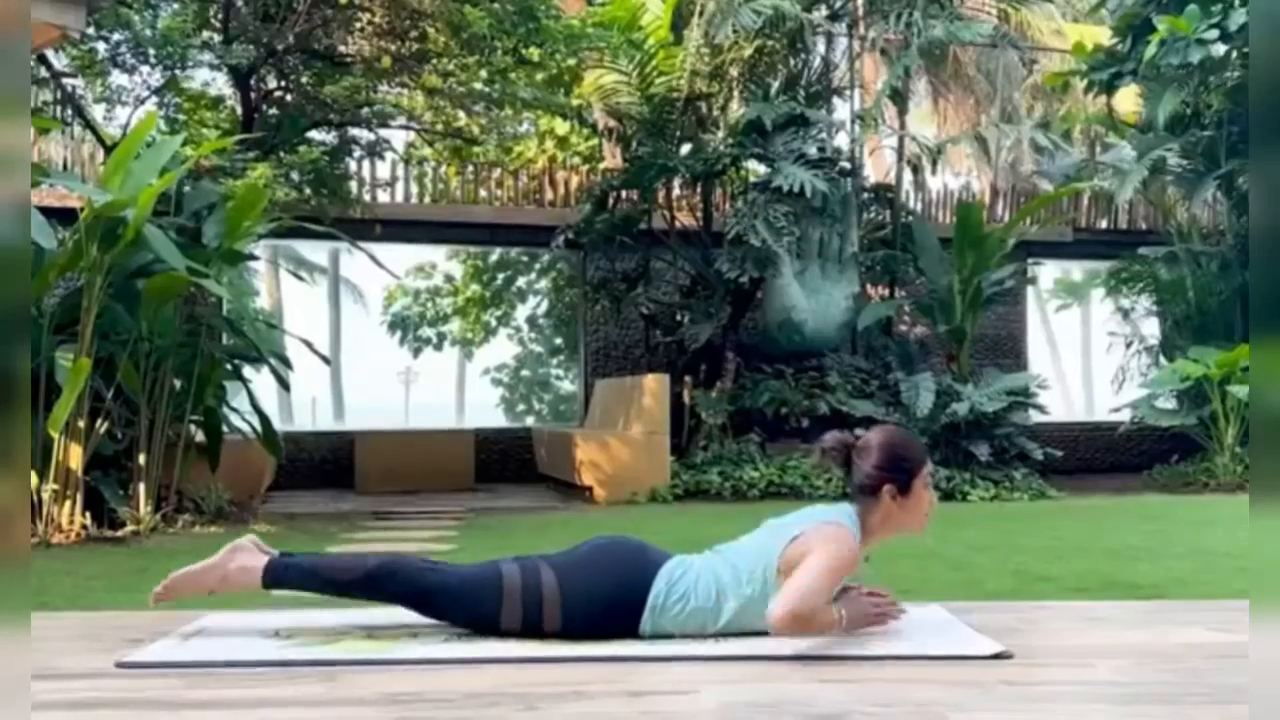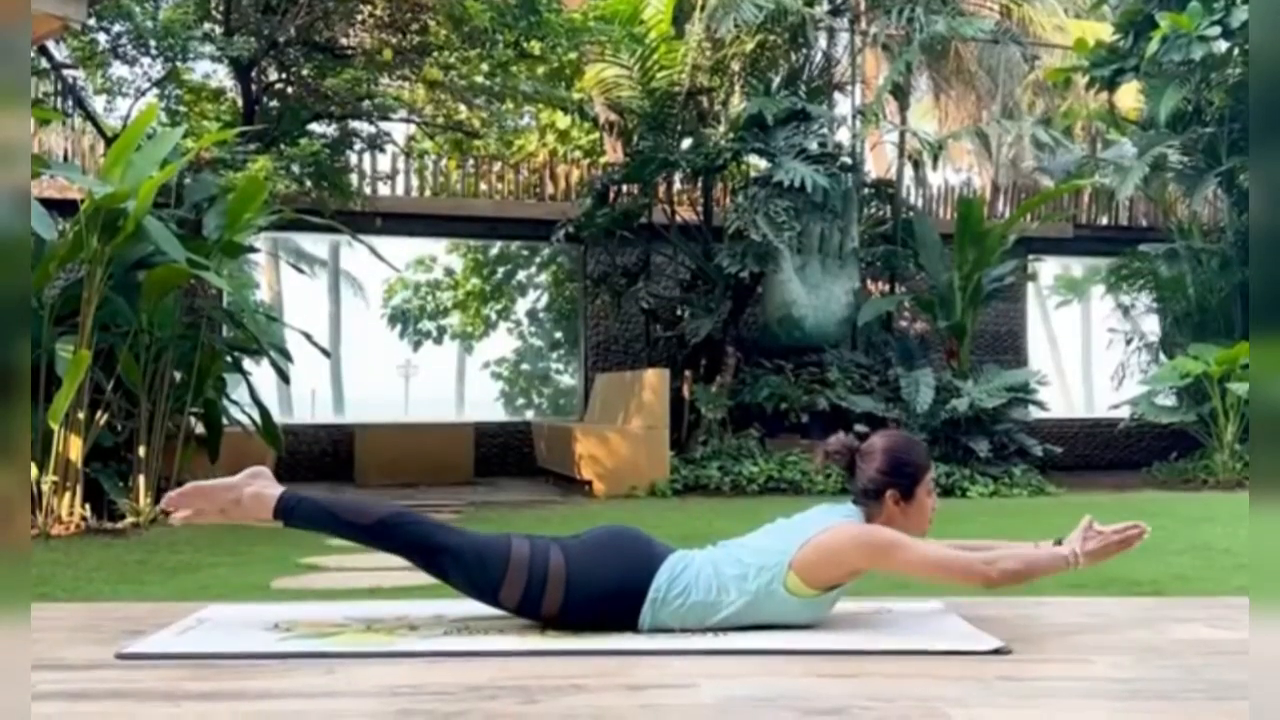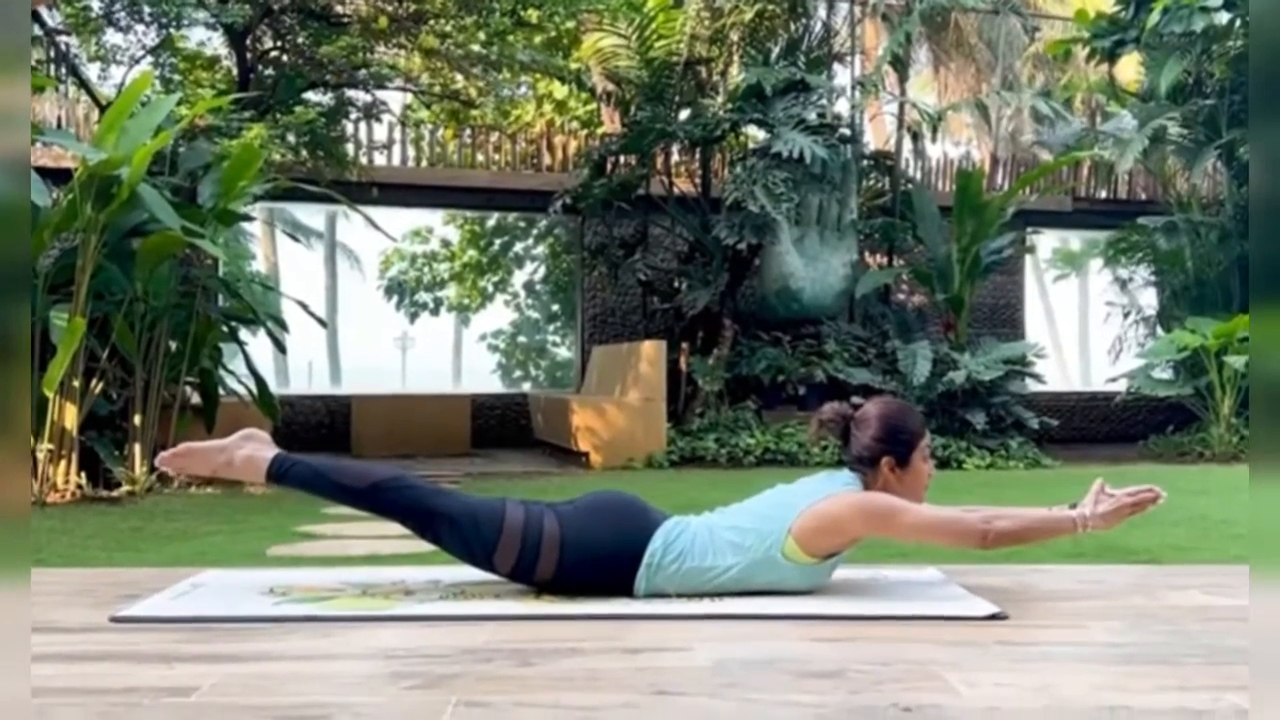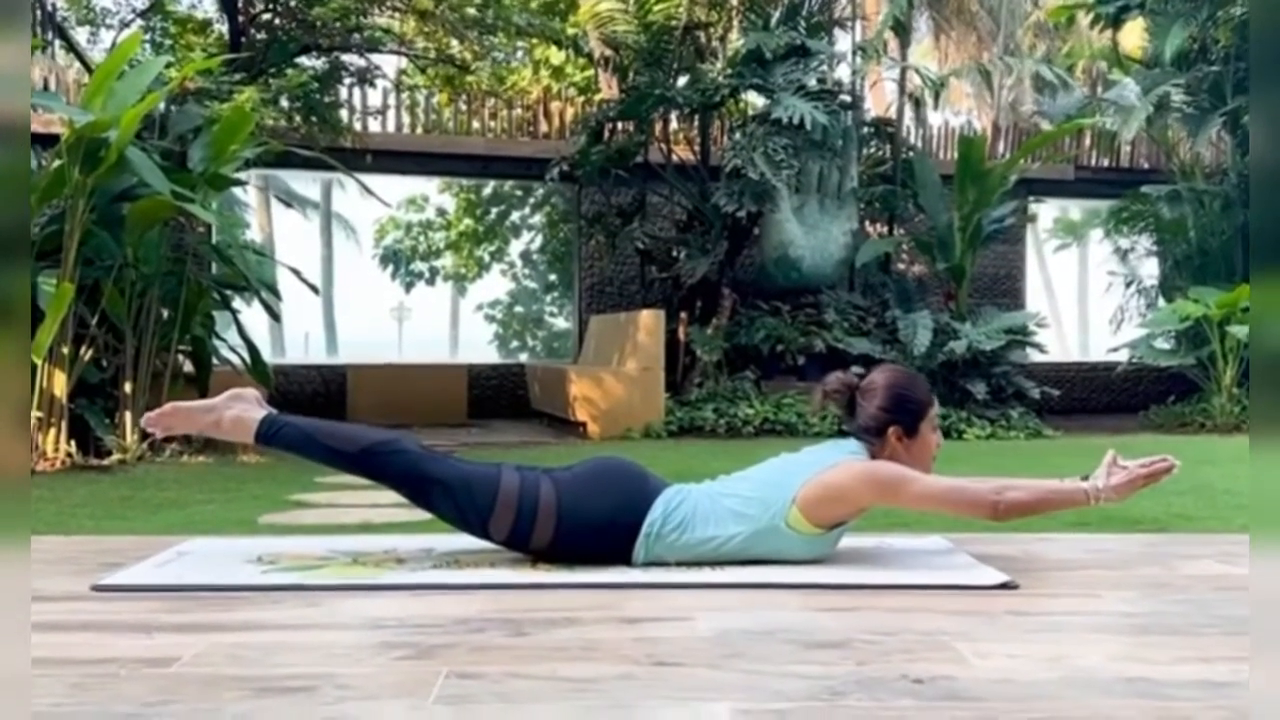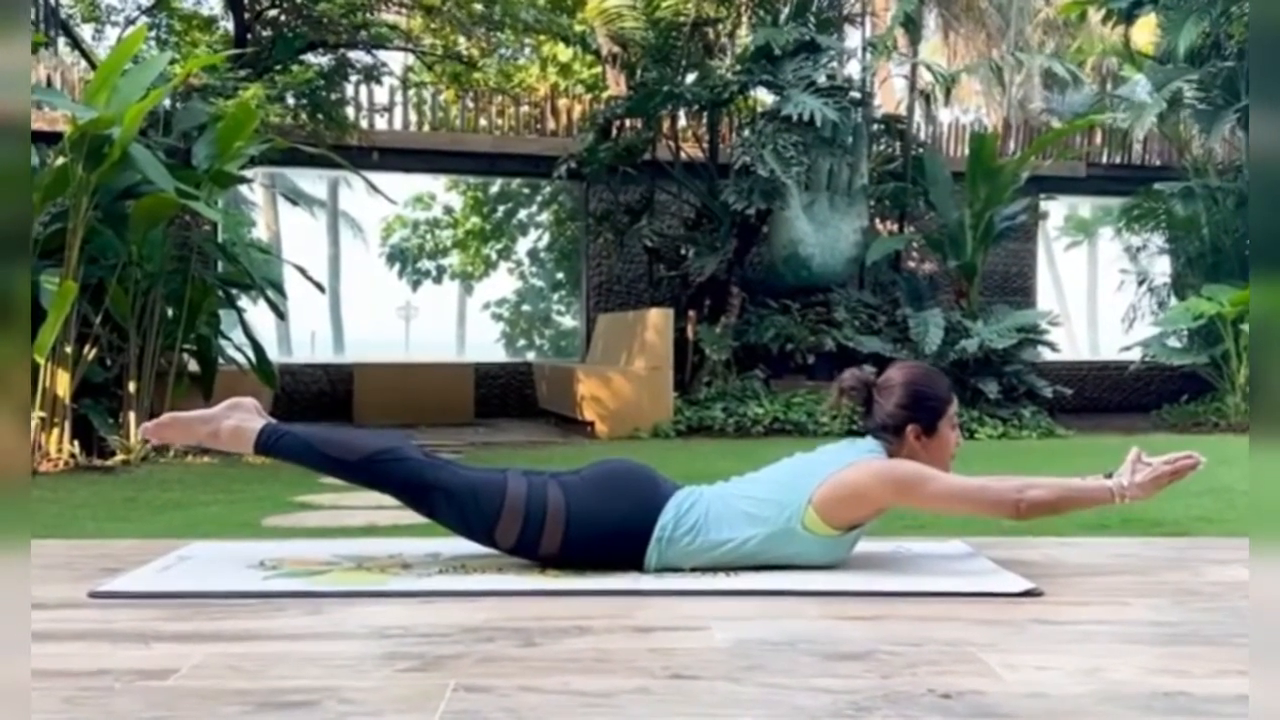
dt=1s
person 1, frame 1
left shoulder: (827, 518)
right shoulder: (843, 541)
right elbow: (781, 620)
left wrist: (842, 598)
right wrist: (844, 618)
left hip: (627, 575)
right hip: (617, 598)
left knee: (442, 582)
right knee: (428, 588)
left ankle: (263, 557)
right ankle: (253, 569)
person 1, frame 2
left shoulder: (842, 518)
right shoulder: (860, 539)
left elbow: (964, 557)
right elbow: (982, 571)
left wrist: (1059, 547)
right wrist: (1075, 554)
left hip: (629, 566)
right hip: (619, 589)
left knee: (449, 550)
right knee: (439, 549)
left ankle: (269, 497)
right ankle: (267, 500)
person 1, frame 3
left shoulder: (841, 487)
right shoulder: (856, 509)
left elbow: (965, 520)
right elbow: (981, 531)
left wrist: (1072, 510)
right wrist: (1084, 518)
left hip: (621, 532)
right hip: (611, 555)
left knee: (440, 514)
right knee: (432, 514)
left ankle: (267, 457)
right ankle: (261, 463)
person 1, frame 4
left shoulder: (844, 454)
right shoulder: (863, 478)
left elbow: (980, 491)
right elbow: (995, 500)
left wrist: (1085, 483)
right wrist: (1097, 489)
left hip: (620, 500)
right hip: (612, 521)
left knee: (436, 476)
right knee: (427, 478)
left ankle: (256, 416)
right ankle: (251, 422)
person 1, frame 5
left shoulder: (860, 454)
right shoulder: (882, 478)
left elbow: (999, 492)
right elbow: (1016, 498)
left wrist: (1107, 480)
right wrist: (1121, 487)
left hip: (631, 503)
right hip: (623, 528)
left knee: (441, 482)
right knee: (431, 487)
left ankle: (256, 425)
right ankle: (248, 433)
